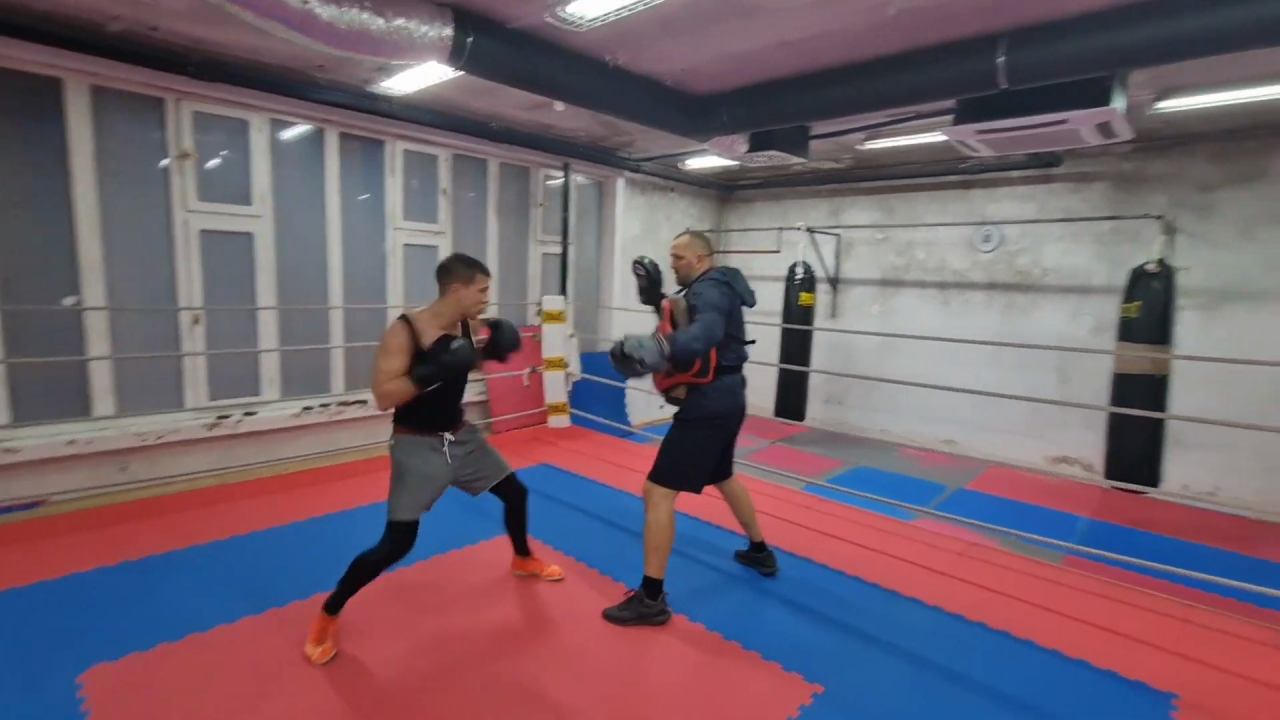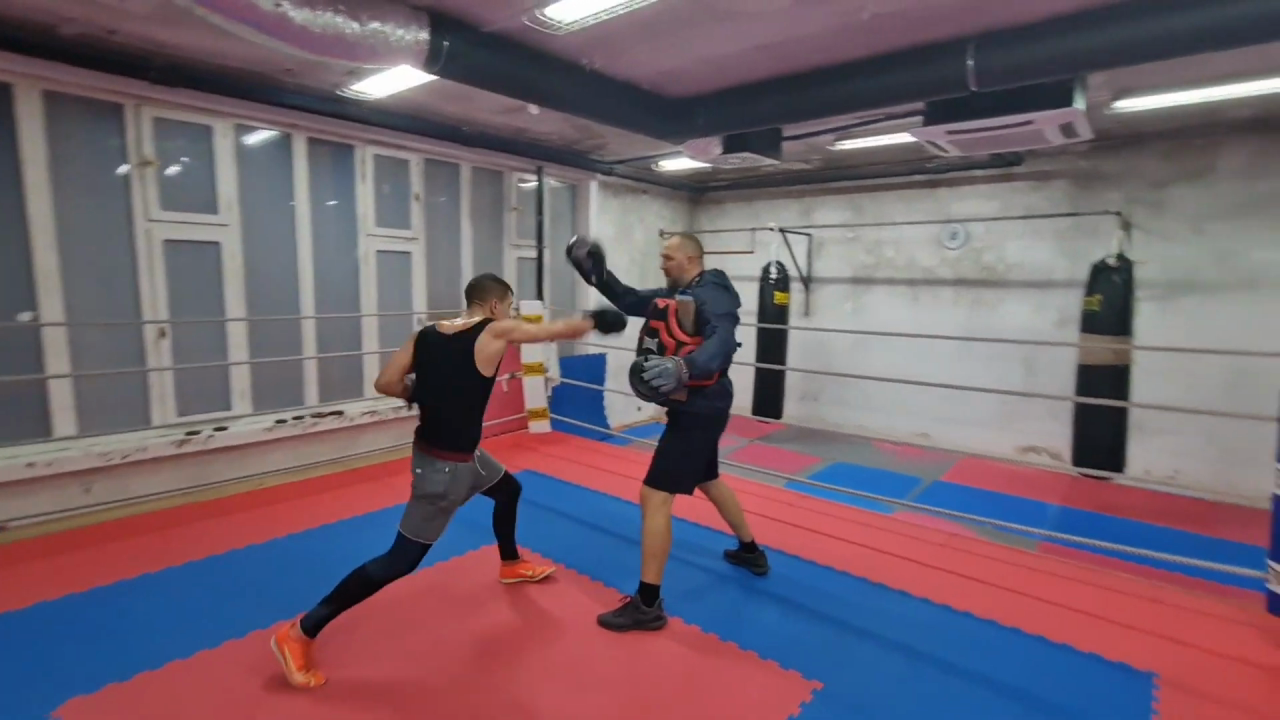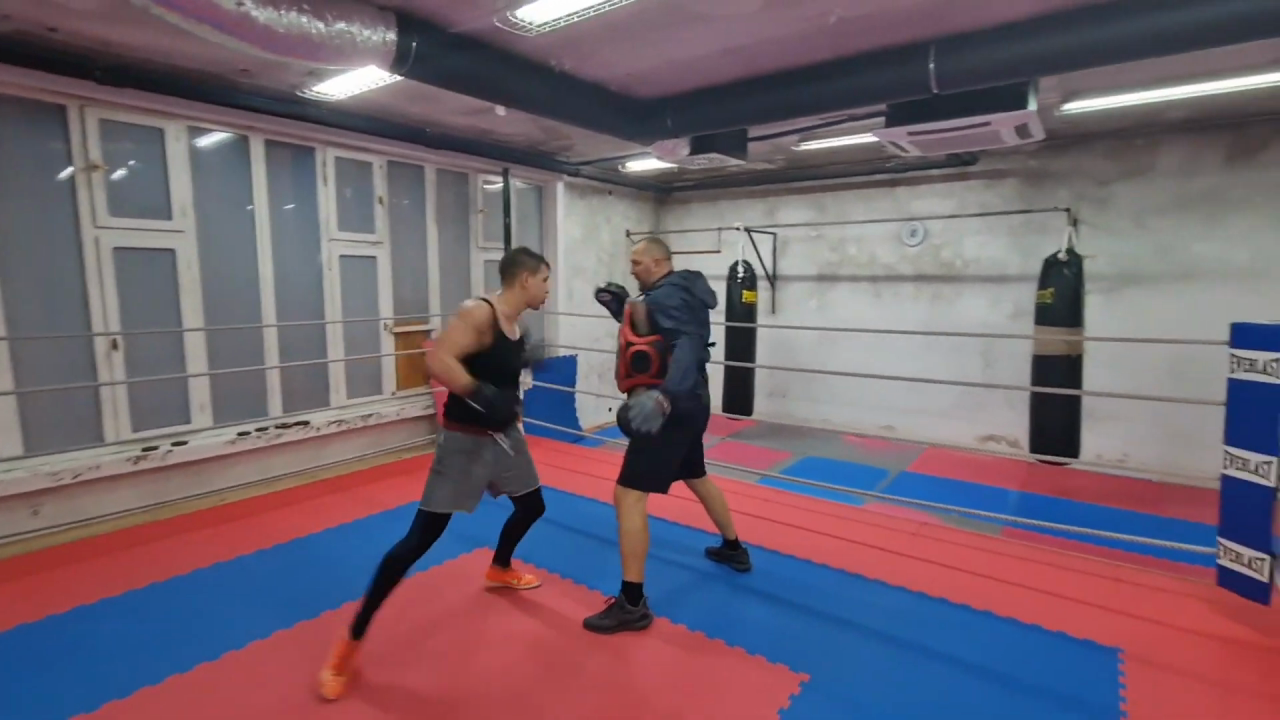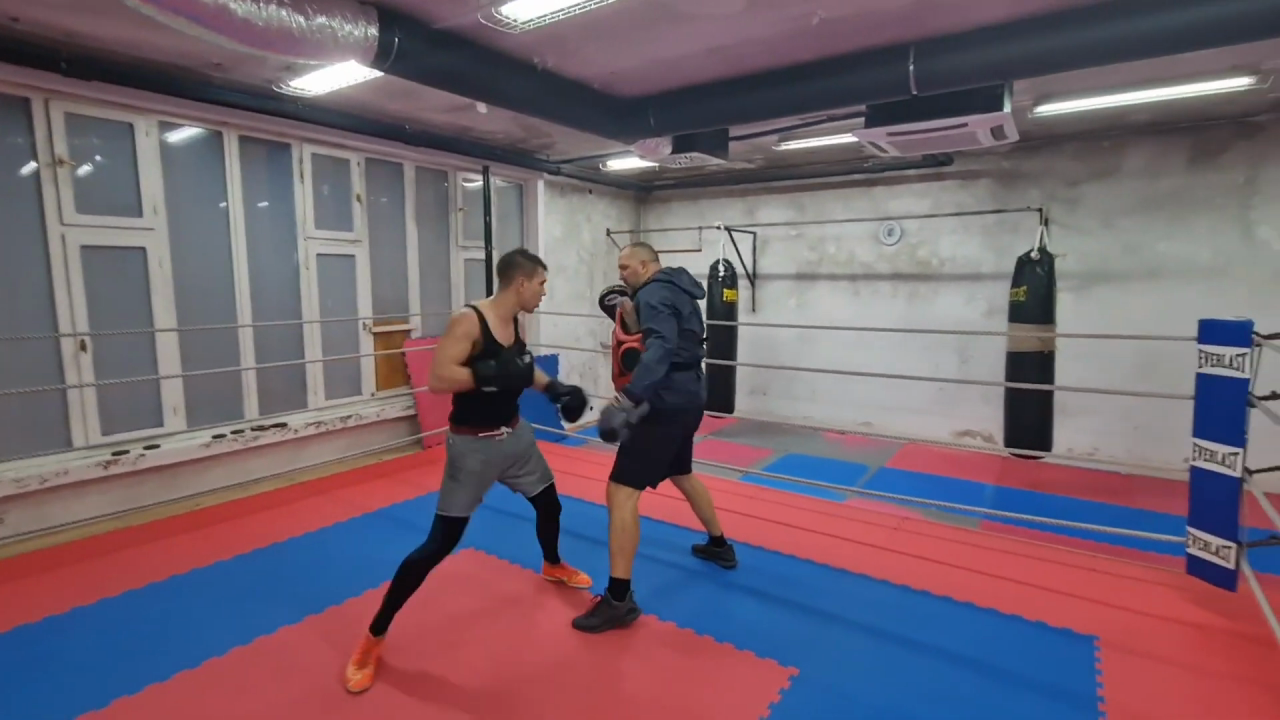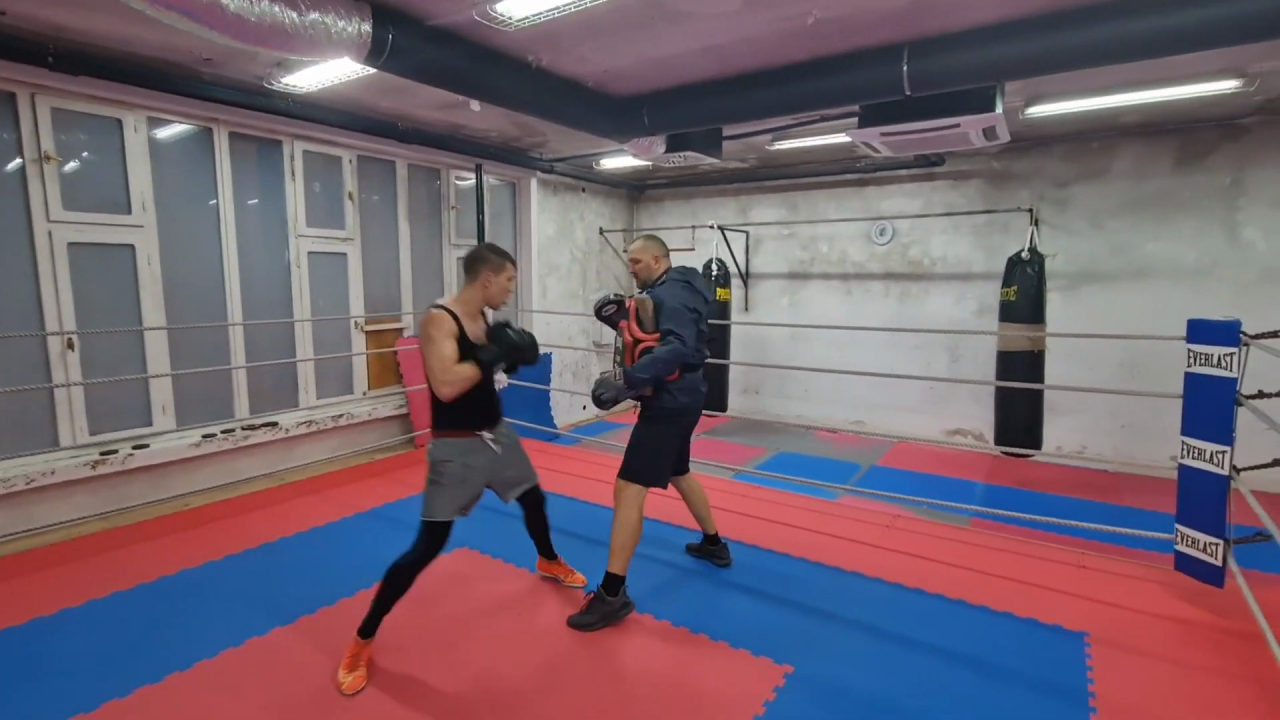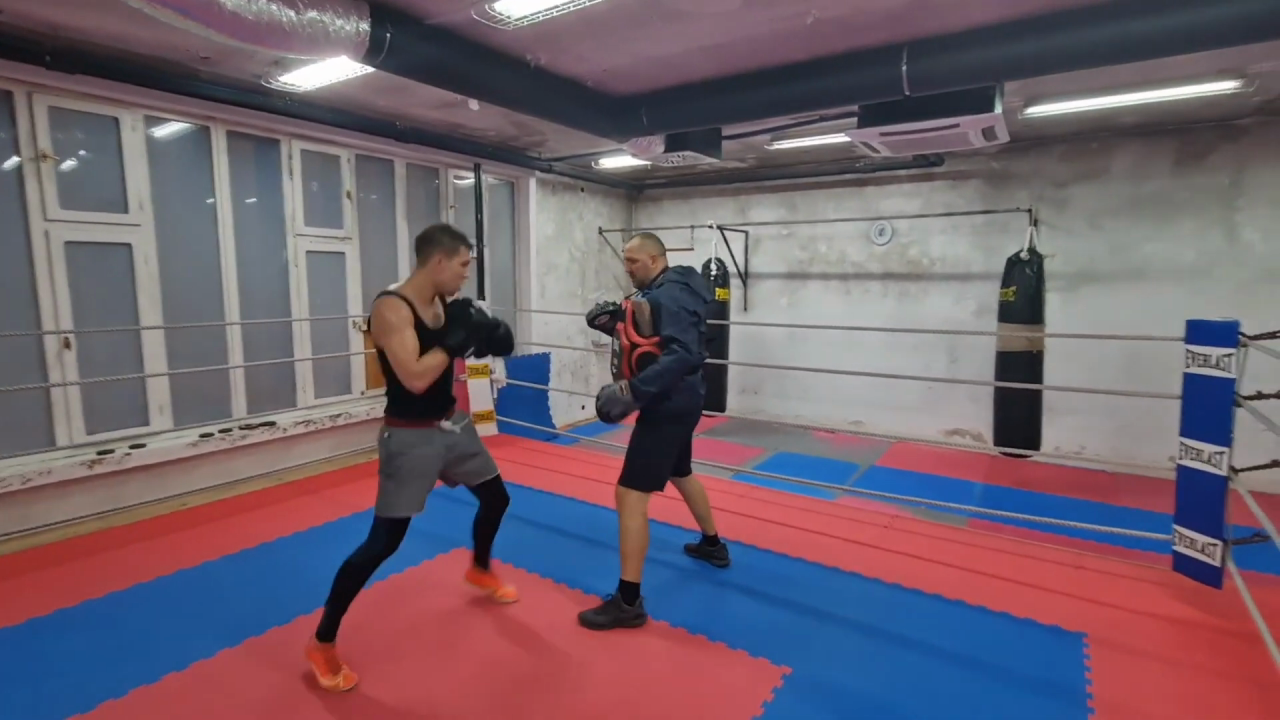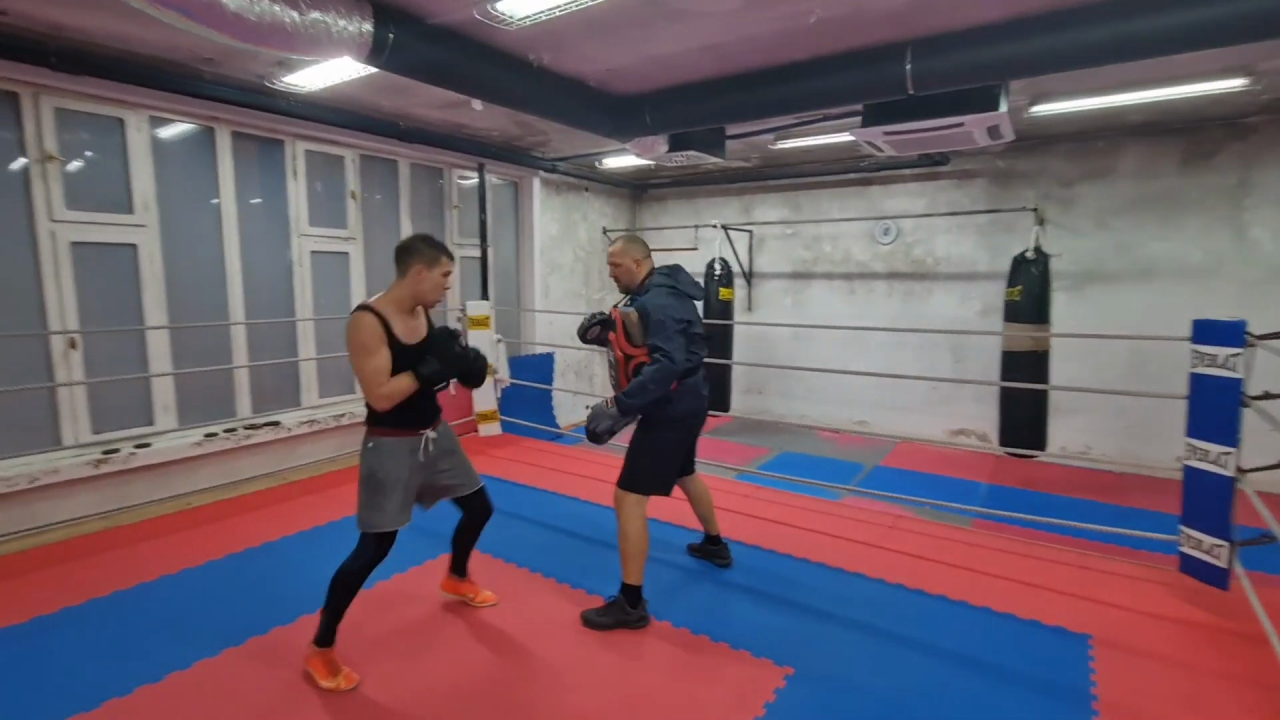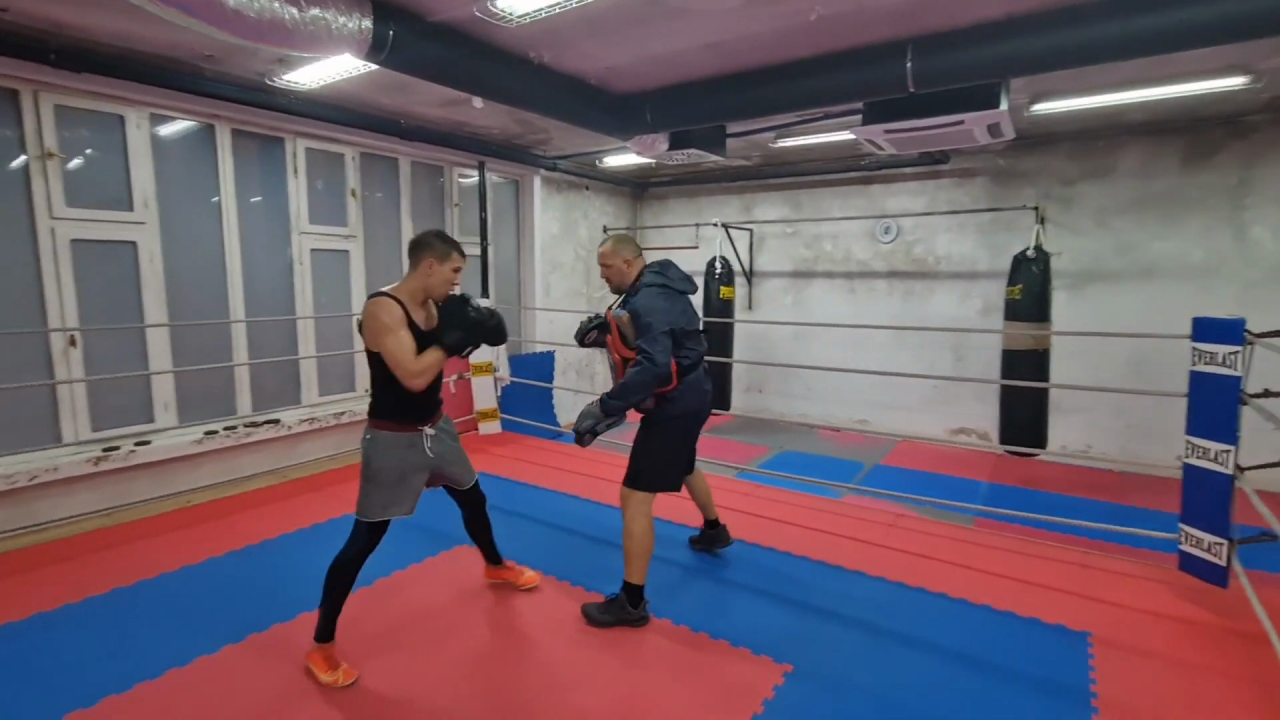
dt=0.2s
person 1, frame 1
left shoulder: (467, 322)
right shoulder: (403, 330)
left elbow: (500, 350)
right elbow: (385, 397)
left wrist: (497, 345)
right wrist: (431, 372)
left hip: (458, 436)
right hip: (416, 444)
left knee: (516, 492)
right knee: (396, 544)
left ankle: (524, 559)
right ankle: (328, 615)
person 1, frame 2
left shoulder: (427, 335)
right shoulder: (496, 331)
left elbow: (386, 382)
right elbow: (557, 330)
right wrist: (597, 320)
left hip: (459, 456)
right hip: (447, 463)
left knee: (509, 490)
right knee: (403, 558)
left ankle: (510, 564)
right ankle: (300, 633)
person 1, frame 3
left shoulder: (512, 320)
right shoulder: (479, 313)
right elbow: (436, 360)
left wrist: (513, 359)
right wrist: (480, 392)
left hip: (503, 435)
right hip: (467, 439)
left knee: (532, 505)
right knee: (419, 538)
left ankle: (500, 569)
right ankle: (352, 640)
person 1, frame 4
left shoulder: (514, 320)
right shoulder: (469, 319)
right elbow: (440, 380)
left wrist: (554, 388)
right wrist: (492, 374)
left hip: (514, 434)
right hip: (472, 442)
left knee: (550, 503)
right knee: (440, 543)
left ankle: (553, 566)
right ankle: (373, 639)
person 1, frame 5
left shoulder: (481, 317)
right shoulder: (440, 318)
right elbow: (445, 386)
left wrist: (513, 351)
right wrist: (492, 356)
left hip: (496, 434)
right hip: (456, 447)
left knee: (534, 501)
right knee: (428, 546)
left ankle: (549, 561)
right ankle: (362, 642)
person 1, frame 6
left shoulder: (440, 301)
right shoulder: (392, 307)
right elbow: (415, 378)
left wrist: (479, 335)
right wrist: (457, 339)
left hip: (452, 423)
right hip: (411, 435)
left knee: (496, 496)
right knee: (384, 541)
left ankle: (480, 570)
right ankle: (322, 644)
person 1, frame 7
left shoulder: (424, 312)
right shoulder: (366, 321)
right elbow: (380, 397)
left wrist: (461, 362)
right wrist: (432, 367)
left hip: (435, 434)
right hip: (392, 445)
left knee: (479, 507)
right knee: (373, 549)
left ankle: (457, 579)
right ankle: (320, 650)
person 1, frame 8
left shoulder: (434, 305)
right shoulder: (383, 308)
left elbow: (439, 355)
right elbow: (414, 377)
left wrist: (471, 329)
right wrist: (454, 336)
left hip: (434, 427)
right hip: (393, 438)
left knee: (472, 498)
right knee: (365, 539)
left ankle: (497, 567)
right ankle: (322, 646)
person 2, frame 1
left shoulder: (711, 292)
right shoulder: (708, 291)
left elbow: (702, 335)
right elbow: (689, 329)
left wrist: (658, 348)
right wrist: (655, 295)
left hip: (706, 408)
right hip: (725, 403)
left knee: (658, 491)
right knee: (721, 479)
left ankle: (651, 598)
right ankle: (760, 552)
person 2, frame 2
left shoulder: (711, 297)
right shoulder: (675, 295)
left elbow: (720, 345)
right elbow: (631, 301)
left wrist: (681, 368)
right wrist: (597, 273)
left hip: (699, 409)
right hip: (698, 407)
left knee: (655, 496)
right knee: (708, 479)
left ankle: (647, 604)
right ankle: (751, 552)
person 2, frame 3
left shoulder: (667, 299)
right shoulder: (667, 295)
left elbow: (685, 350)
right elbow: (642, 319)
left wrist: (659, 401)
right wrist: (621, 304)
left hip: (674, 409)
right hip: (690, 405)
left knee: (628, 495)
right knee: (695, 477)
left ankle: (632, 604)
right ankle: (734, 549)
person 2, frame 4
left shoulder: (652, 296)
right shoulder: (676, 292)
left elbow: (660, 348)
left wrist: (629, 399)
right wrist: (624, 312)
left hip: (666, 403)
right hip: (687, 399)
left knee: (621, 492)
right knee: (681, 474)
left ankle: (619, 600)
right ankle: (720, 545)
person 2, frame 5
left shoulder: (670, 294)
right shoulder: (672, 291)
left elbow: (676, 349)
right elbow: (656, 336)
left wrist: (627, 379)
right wrist: (621, 319)
left hip: (669, 403)
right hip: (680, 399)
left knee: (629, 489)
right knee: (679, 473)
left ankle: (612, 594)
right ankle: (714, 544)
person 2, frame 6
left shoulder: (669, 296)
right shoulder: (661, 293)
left elbow: (682, 354)
right elbow: (649, 340)
left wrist: (632, 390)
right wrist: (616, 323)
left hip: (667, 407)
right hip: (676, 402)
left knee: (629, 495)
right knee: (680, 474)
left ankle: (628, 601)
right ankle: (712, 545)
person 2, frame 7
left shoulder: (657, 302)
right shoulder: (654, 294)
left elbow: (667, 363)
left wrist: (620, 405)
right wrist: (609, 332)
left hip: (670, 410)
right hip: (684, 404)
left knee: (628, 498)
right knee: (684, 474)
left ankle: (631, 603)
right ankle: (715, 544)
person 2, frame 8
left shoulder: (648, 303)
right shoulder: (652, 289)
left elbow: (652, 366)
left wrist: (605, 407)
right wrist: (607, 333)
left hip: (674, 406)
right hip: (688, 398)
left knee: (635, 497)
right knee: (683, 466)
left ankle: (631, 602)
right ankle: (714, 529)
